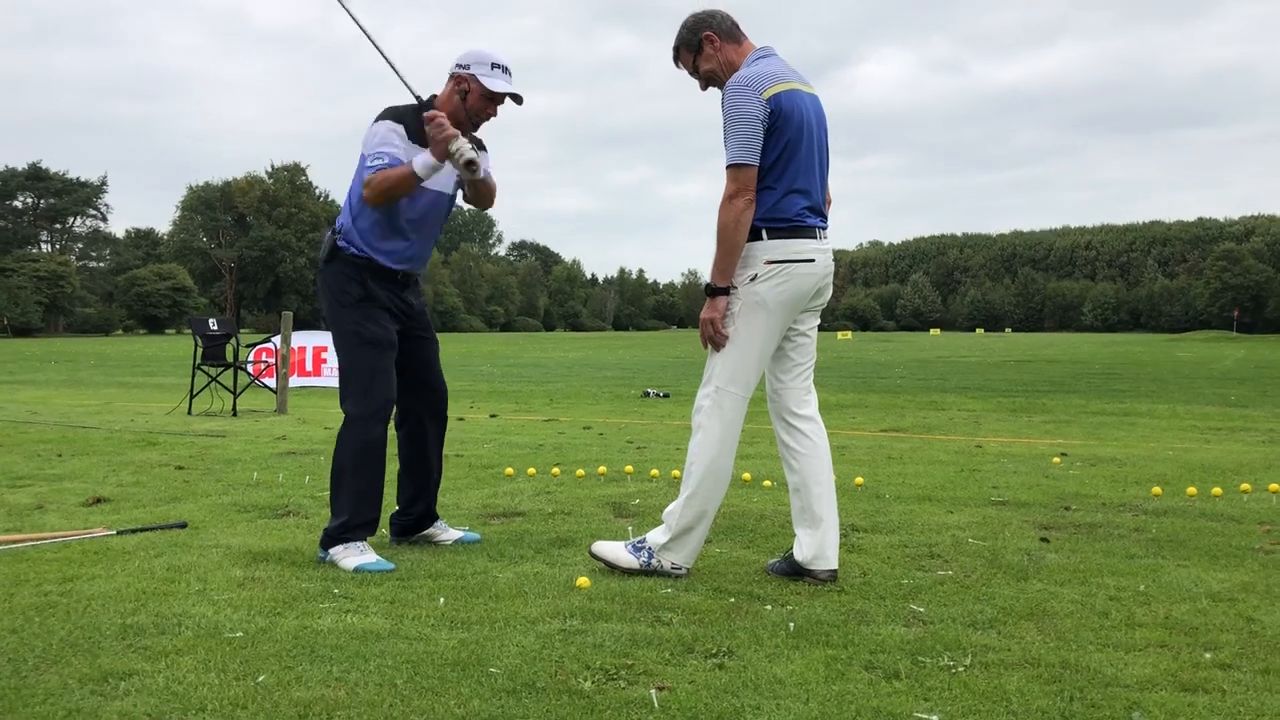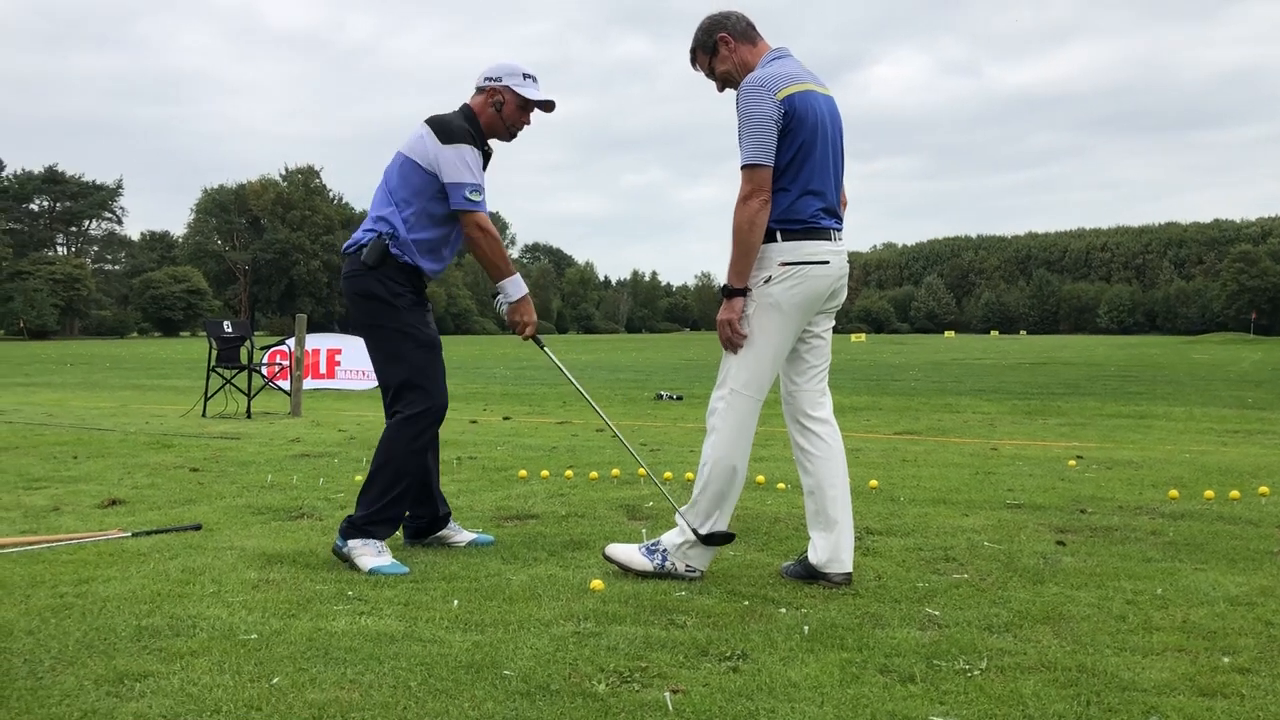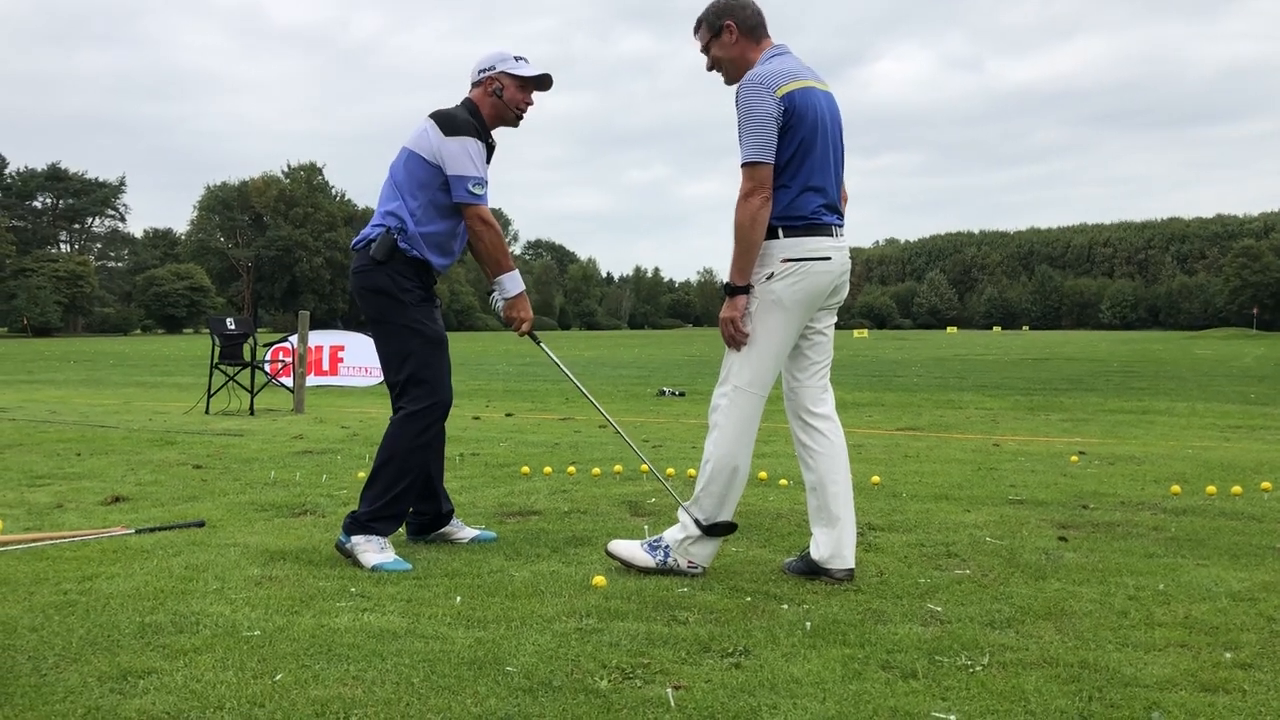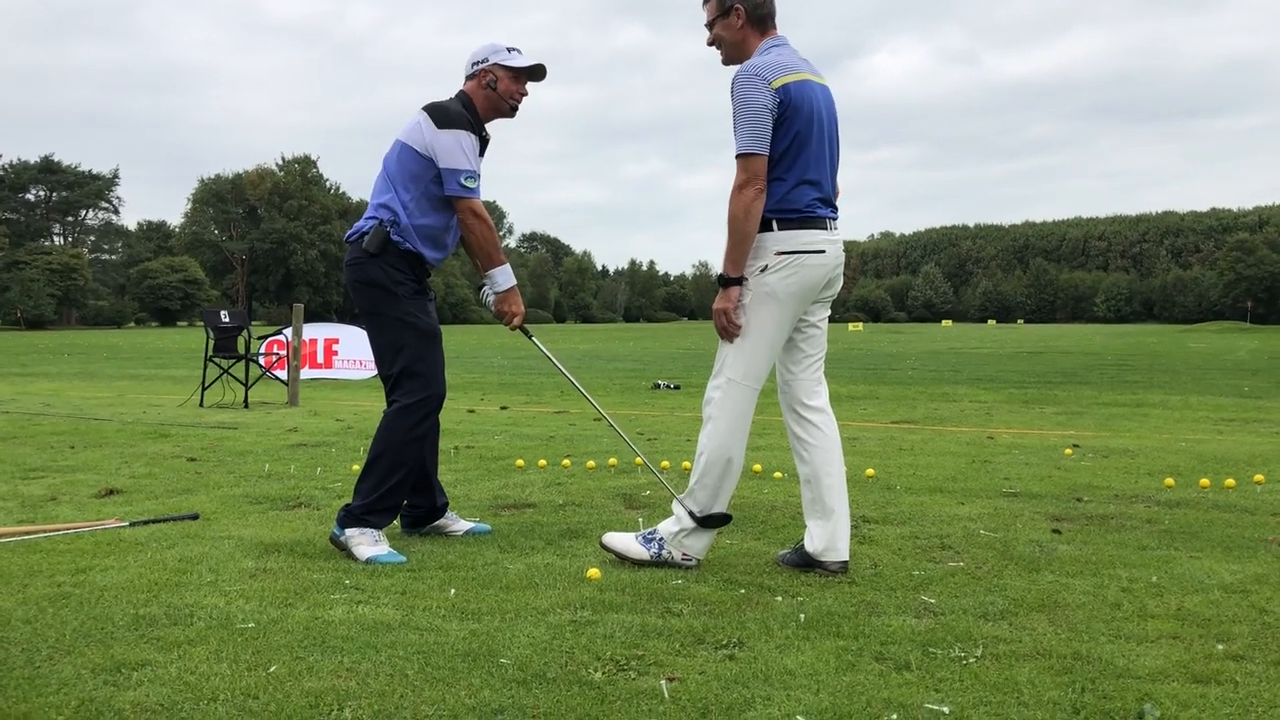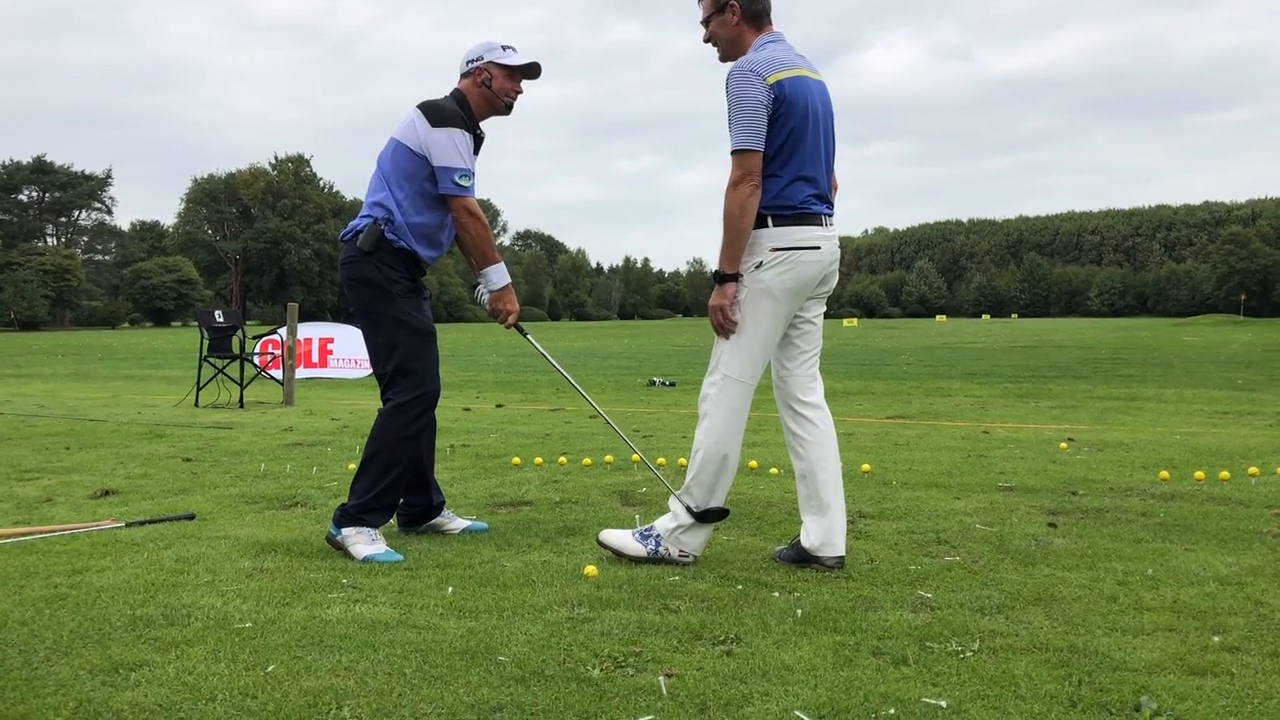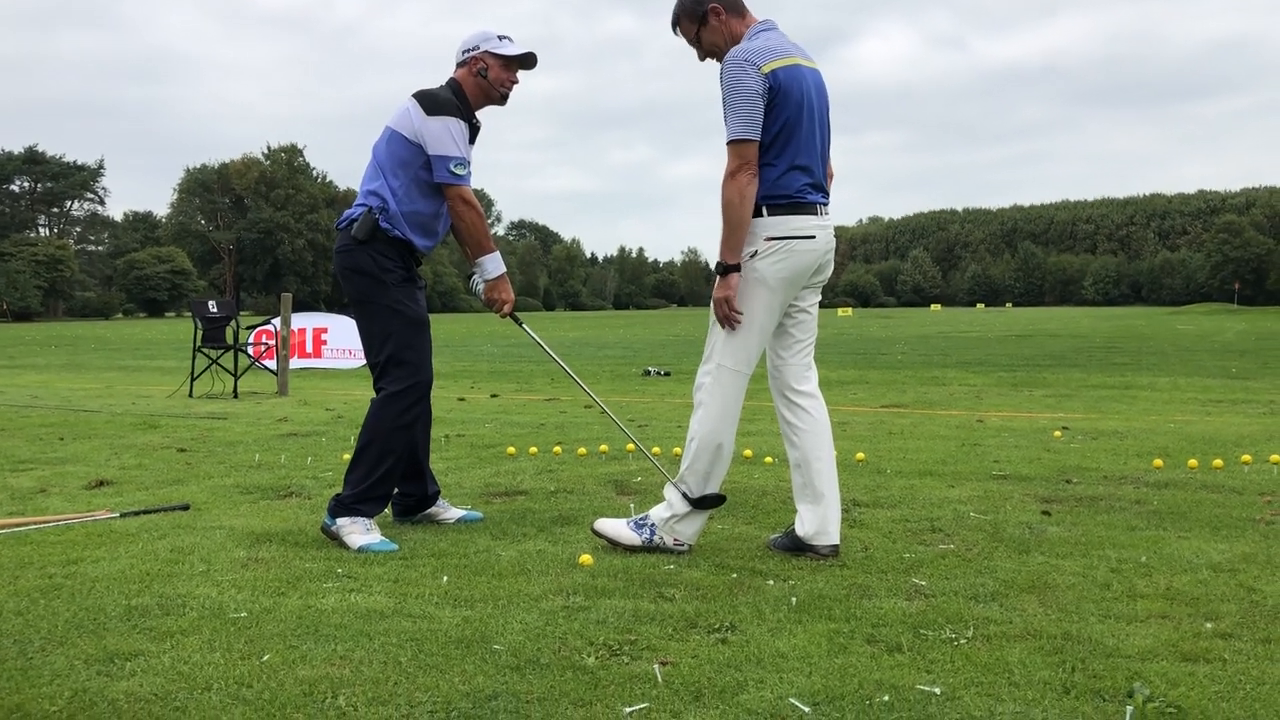
dt=0.4s
person 1, frame 1
left shoulder: (746, 85)
right shoulder: (801, 86)
left elbow: (741, 197)
left wrist: (716, 290)
left hip: (770, 261)
right hip: (813, 258)
left knee: (720, 404)
right knee: (797, 406)
left ankle: (671, 549)
right ankle: (817, 551)
person 1, frame 2
left shoulder: (760, 86)
right shoulder: (816, 87)
left elbow: (756, 197)
left wrist: (734, 291)
left hip: (785, 262)
right hip: (829, 260)
left knee: (734, 406)
right knee: (812, 408)
left ankle: (687, 549)
right ankle: (831, 554)
person 1, frame 3
left shoulder: (760, 84)
right shoulder: (816, 83)
left elbow: (757, 195)
left wrist: (736, 288)
left hip: (787, 259)
right hip: (830, 257)
left knee: (736, 403)
right knee: (814, 405)
left ankle: (688, 547)
right ankle: (833, 550)
person 1, frame 4
left shoulder: (756, 75)
right shoulder: (813, 76)
left elbow: (751, 186)
left wrist: (729, 280)
left hip: (780, 251)
right hip: (824, 250)
left knee: (730, 396)
right knee: (807, 397)
left ankle: (683, 538)
right ankle: (828, 542)
person 1, frame 5
left shoulder: (751, 71)
right shoulder: (809, 72)
left elbow: (746, 182)
left wrist: (725, 277)
left hip: (775, 247)
right hip: (819, 246)
left knee: (725, 392)
right knee: (803, 394)
left ankle: (679, 536)
right ankle: (824, 538)
person 1, frame 6
left shoulder: (745, 61)
right shoulder: (804, 60)
left elbow: (743, 172)
left wrist: (728, 268)
left hip: (771, 236)
right hip: (815, 235)
left knee: (721, 381)
right knee: (798, 382)
left ankle: (674, 524)
right ankle: (819, 527)
person 2, frame 1
left shoulder: (472, 148)
right shoulder: (396, 123)
left elbow: (483, 197)
right elbow: (374, 193)
left wrist: (461, 156)
right wrist: (429, 158)
left hip: (401, 283)
right hip: (356, 278)
left knee: (428, 403)
right knee: (372, 404)
left ankle: (415, 519)
right ankle: (344, 536)
person 2, frame 2
left shoulder: (467, 146)
right shoulder: (453, 136)
left elbow: (482, 230)
right elbow: (475, 229)
left wrist: (513, 294)
right wrist: (516, 292)
left hip: (396, 280)
right hip: (383, 278)
left knee: (422, 401)
right knee: (421, 403)
left ankle: (427, 520)
right ankle: (363, 532)
person 2, frame 3
left shoulder: (467, 135)
right shoulder: (458, 129)
left elbow: (473, 228)
right elbow: (480, 222)
left wrist: (502, 290)
right wrist: (514, 289)
left hip: (403, 274)
right hip: (393, 272)
left knee: (427, 398)
right knee: (425, 398)
left ankle: (430, 516)
right ankle: (366, 529)
person 2, frame 4
left shoulder: (461, 128)
right shoulder: (451, 121)
left elbow: (465, 221)
right elbow: (472, 215)
left wrist: (493, 285)
right wrist: (505, 283)
left hip: (400, 268)
right hip: (386, 265)
left knee: (422, 391)
right knee: (418, 391)
left ankle: (424, 509)
right ankle: (360, 521)
person 2, frame 5
left shoulder: (457, 127)
right shoulder: (445, 120)
left elbow: (459, 219)
right elbow: (466, 213)
left wrist: (489, 283)
right wrist: (500, 282)
left hip: (396, 266)
right hip: (381, 263)
left knee: (418, 389)
right knee: (412, 390)
left ankle: (421, 508)
right ankle: (356, 521)
person 2, frame 6
left shoulder: (454, 117)
right shoulder: (440, 108)
left elbow: (455, 209)
right elbow: (461, 202)
left wrist: (485, 273)
right wrist: (496, 271)
left hip: (392, 256)
right hip: (375, 252)
left knee: (413, 379)
right knee: (404, 380)
left ankle: (416, 497)
right ankle: (351, 510)
